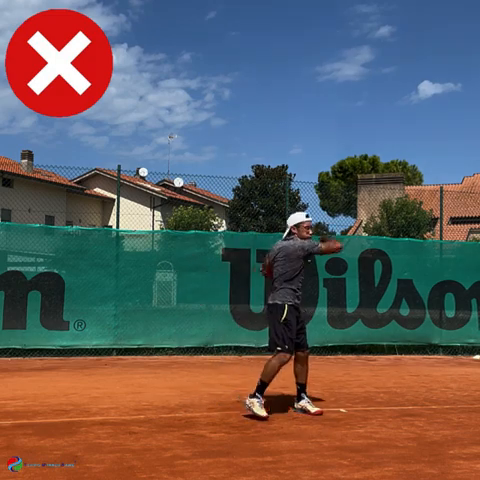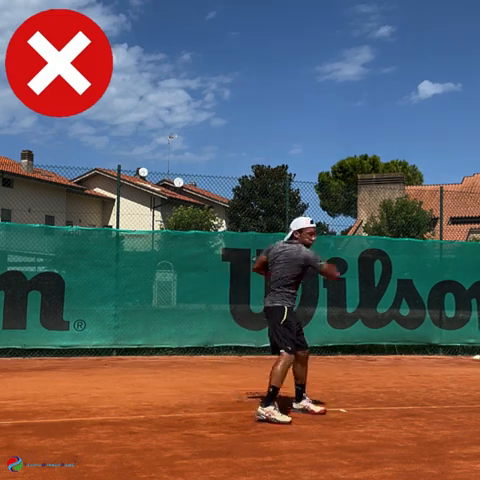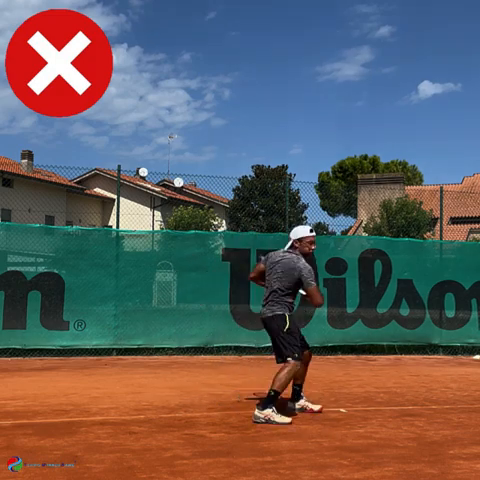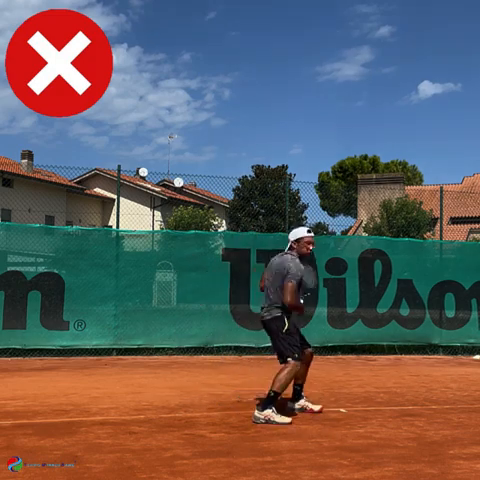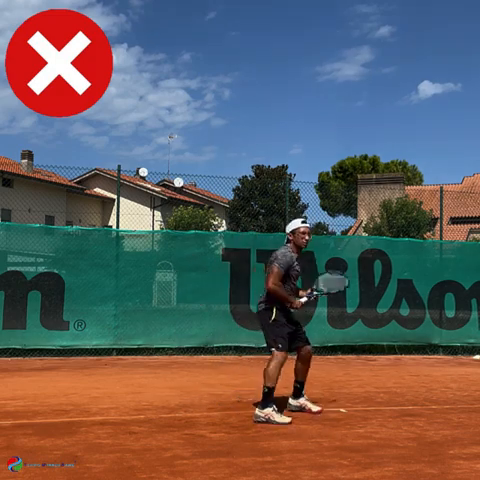
dt=0.1s
person 1, frame 1
left shoulder: (278, 246)
right shoulder: (302, 246)
left elbow: (266, 271)
right elbow: (337, 246)
right wrist: (321, 244)
left hip: (290, 307)
right hip: (282, 307)
left knee: (302, 354)
right knee: (283, 354)
left ankle: (301, 399)
right ankle: (255, 397)
person 1, frame 2
left shoulder: (275, 247)
right shoulder: (306, 254)
left elbow: (257, 267)
right elbow: (334, 274)
right wrist: (323, 265)
left hip: (278, 308)
right hip: (280, 309)
left knee: (302, 352)
right knee: (288, 356)
left ankle: (300, 400)
right ankle: (266, 406)
person 1, frame 3
left shoulder: (273, 256)
right shoulder: (302, 267)
left elbow: (253, 275)
right elbow: (318, 302)
right wrist: (308, 293)
left hip: (275, 315)
right hip: (279, 316)
left knee: (305, 354)
right knee: (293, 362)
left ankle: (297, 399)
right ankle: (264, 409)
person 1, frame 4
left shoulder: (277, 259)
right shoulder: (295, 266)
left elbow: (263, 286)
right elbow: (289, 301)
right wrist: (299, 308)
left hip: (278, 317)
right hip: (278, 319)
left knee: (307, 353)
right knee: (291, 363)
left ankle: (297, 399)
right ankle: (264, 410)
person 1, frame 5
left shoulder: (291, 256)
right shoulder: (285, 255)
right elbow: (271, 285)
left wrist: (300, 293)
right wrist: (292, 300)
left hip: (282, 312)
right hip: (272, 311)
left knee: (305, 351)
right knee: (280, 355)
left ankle: (297, 398)
right ankle: (265, 408)
